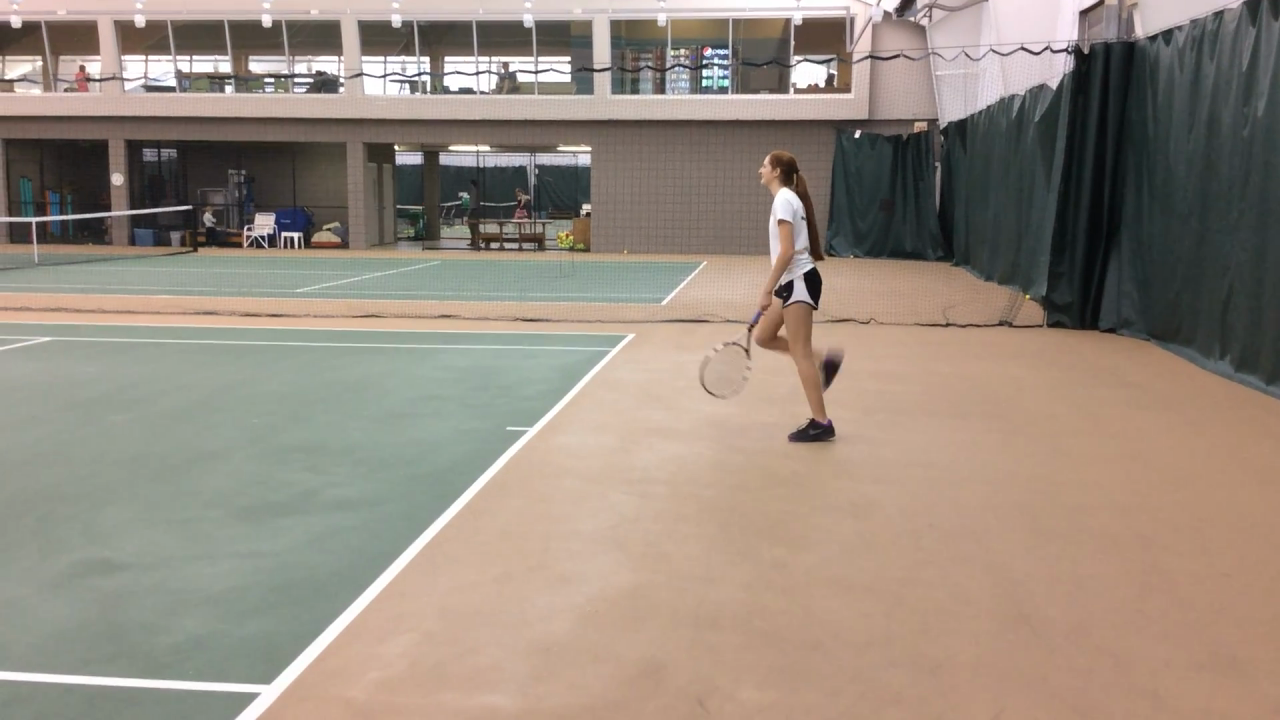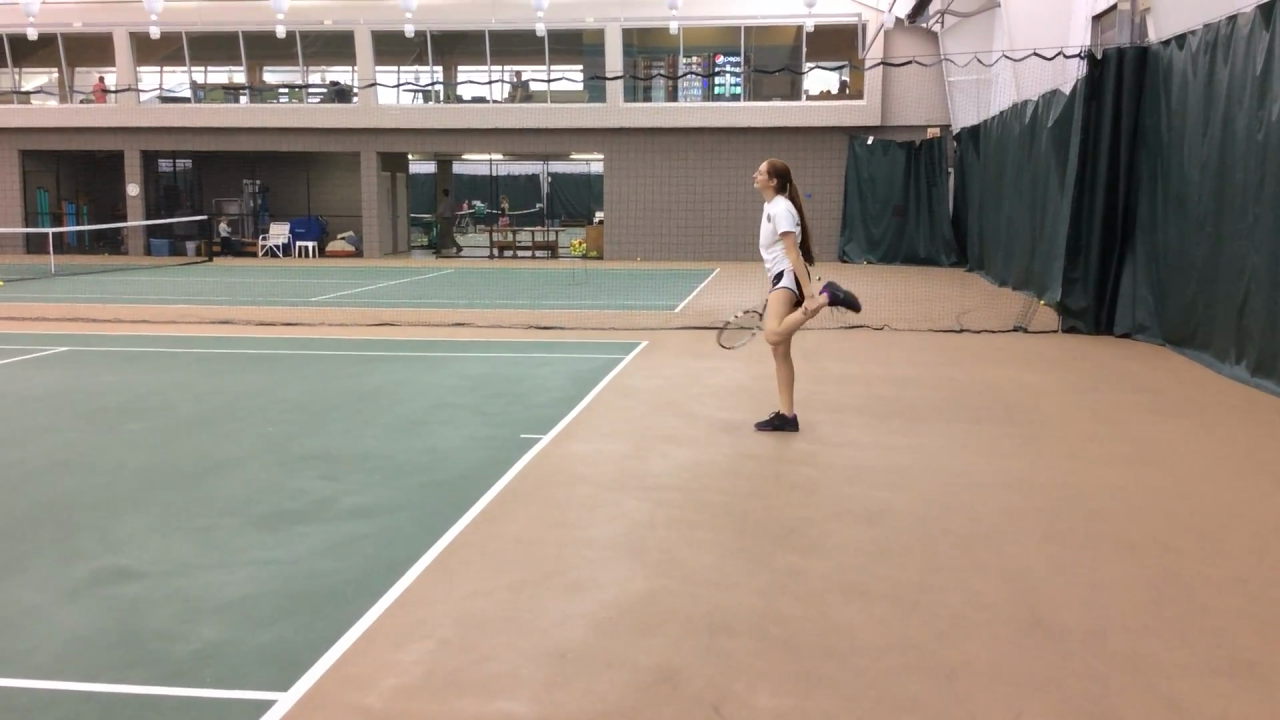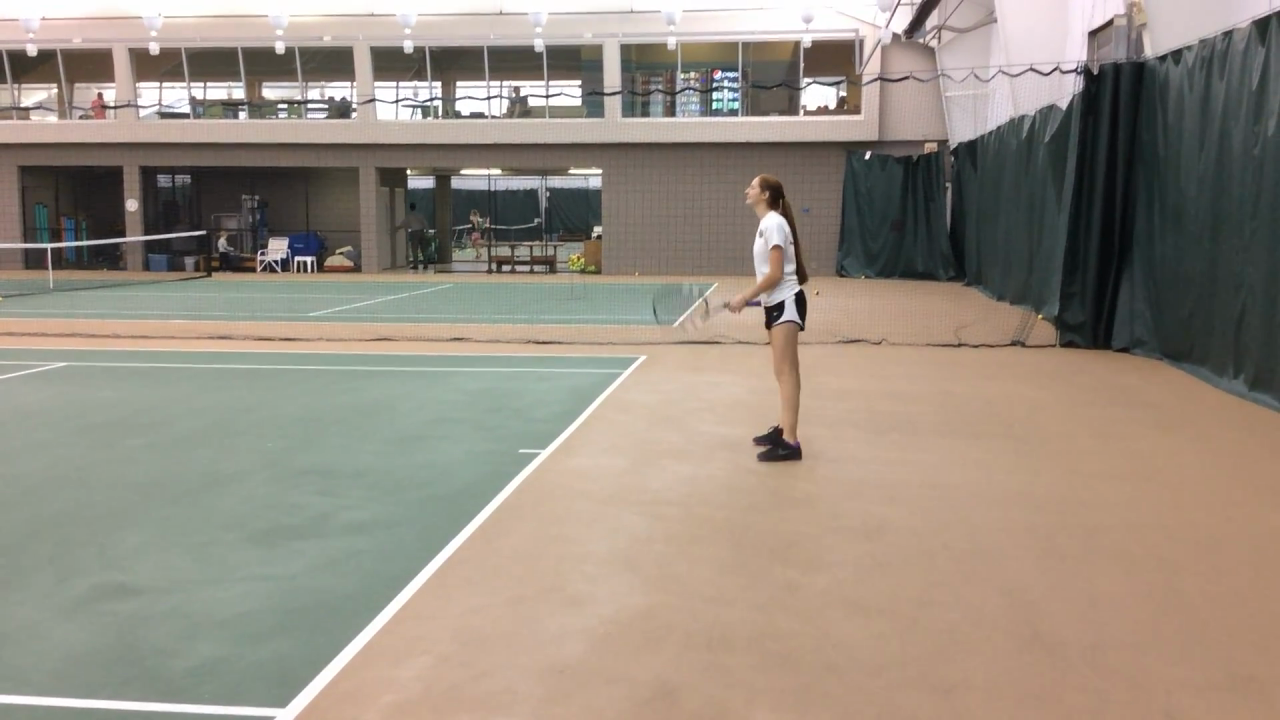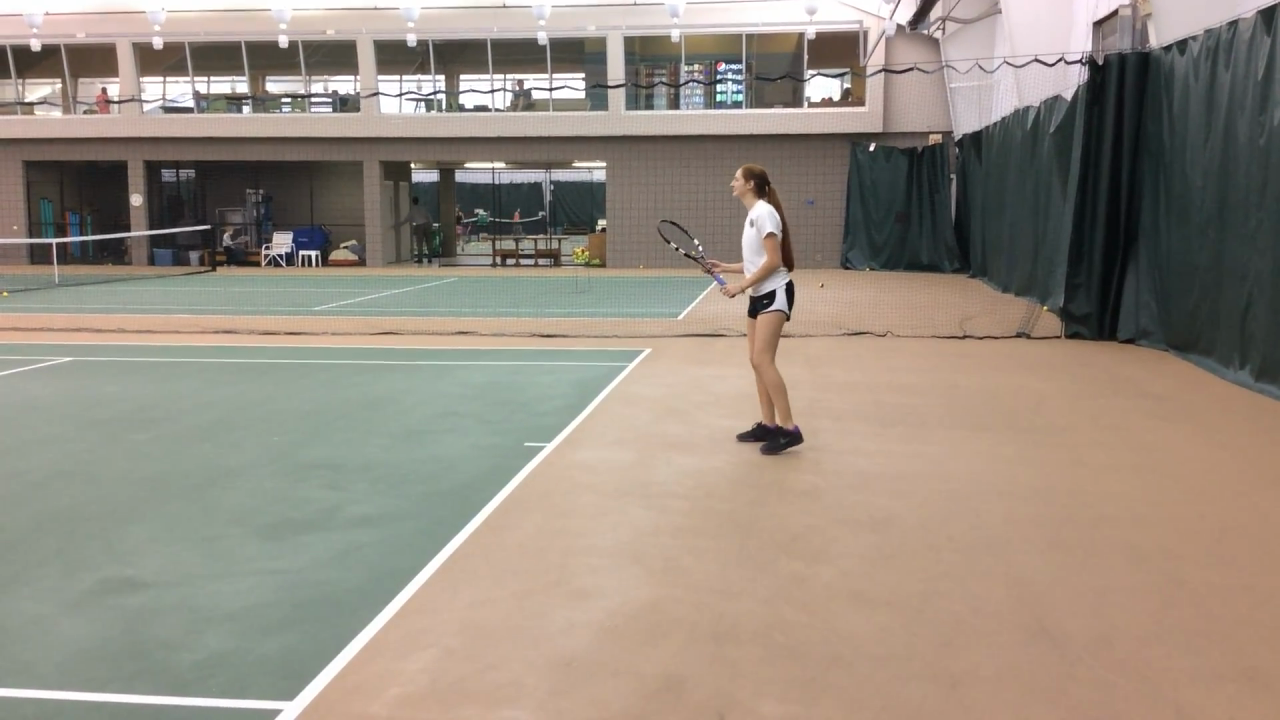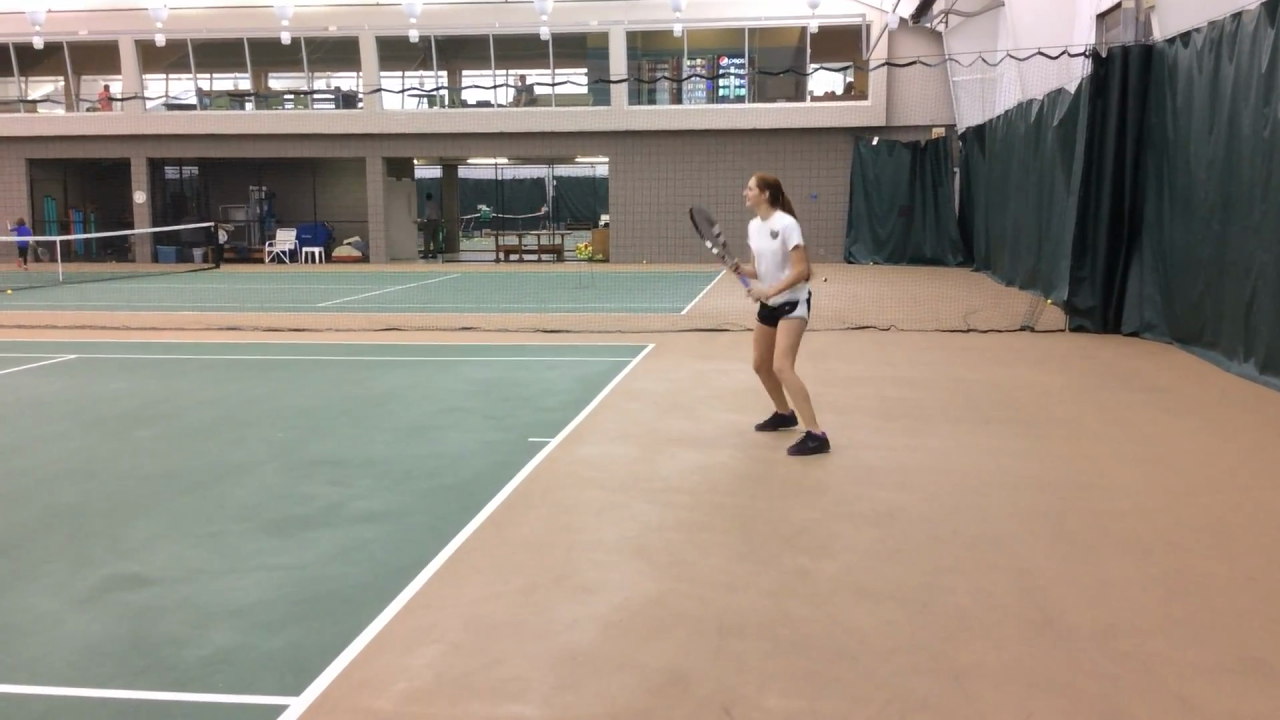
dt=1s
person 1, frame 1
left shoulder: (784, 199)
right shoulder: (786, 198)
left elbow: (786, 251)
left wrist: (766, 290)
right wrist: (774, 289)
left hip: (798, 281)
right hip: (792, 281)
left knee: (800, 354)
right knee: (764, 337)
left ankle: (821, 423)
right ankle: (822, 361)
person 1, frame 2
left shoulder: (781, 208)
right shoulder: (769, 206)
left elbow: (794, 255)
left wrist: (808, 294)
left hip: (790, 277)
right hip: (781, 278)
left knee: (774, 335)
right knee: (780, 350)
left ankle: (826, 297)
right ankle: (787, 415)
person 1, frame 3
left shoulder: (773, 223)
right shoulder: (767, 223)
left elbow: (775, 274)
left wrist: (744, 298)
right wrist: (749, 298)
left hip: (786, 303)
right hip: (776, 303)
left knee: (784, 372)
right knee: (786, 371)
left ankle: (790, 442)
right ankle: (784, 430)
person 1, frame 4
left shoulder: (764, 212)
right shoulder: (752, 214)
left elbow: (773, 261)
left wrist: (740, 286)
right wrist: (725, 267)
left hip: (775, 293)
right hip: (759, 295)
left knee: (762, 360)
right knee: (757, 361)
left ankle: (789, 428)
right ankle: (769, 425)
person 1, frame 5
left shoulder: (787, 224)
right shoulder: (754, 226)
left elbow: (801, 270)
left wrist: (770, 291)
right wrist: (744, 270)
left hip: (793, 302)
right hip: (770, 305)
left knee: (782, 367)
right knee: (761, 365)
left ankle: (815, 434)
right ankle: (785, 413)
